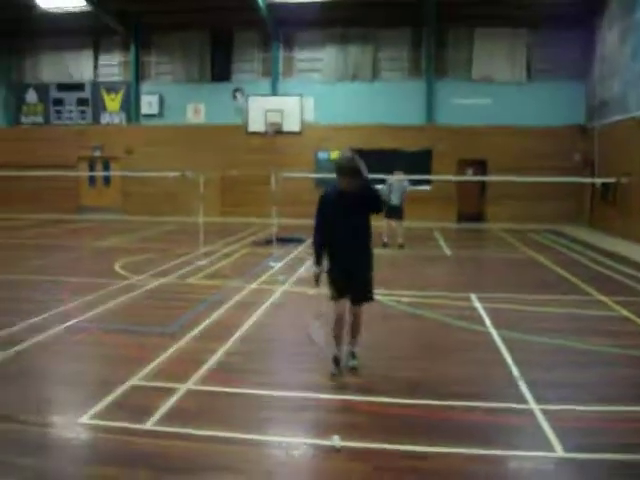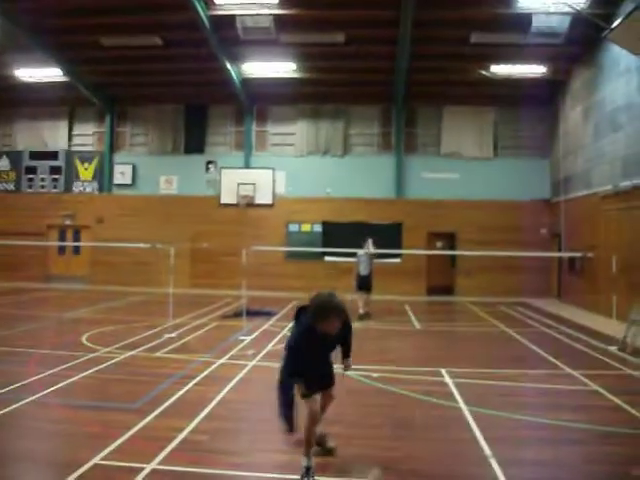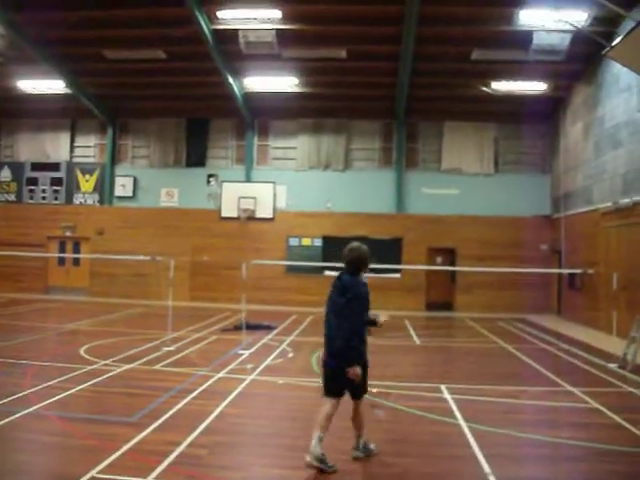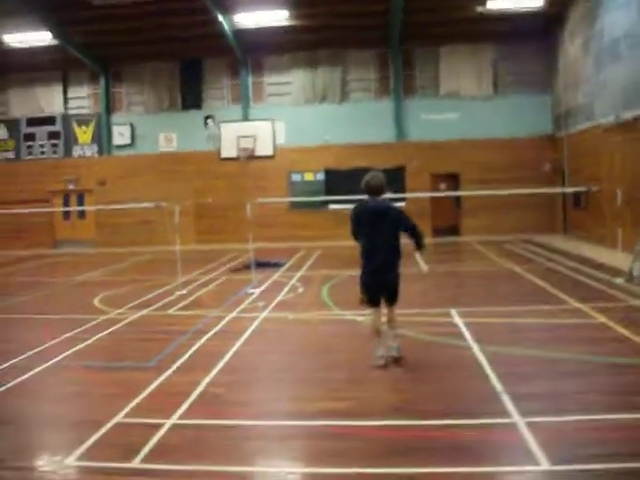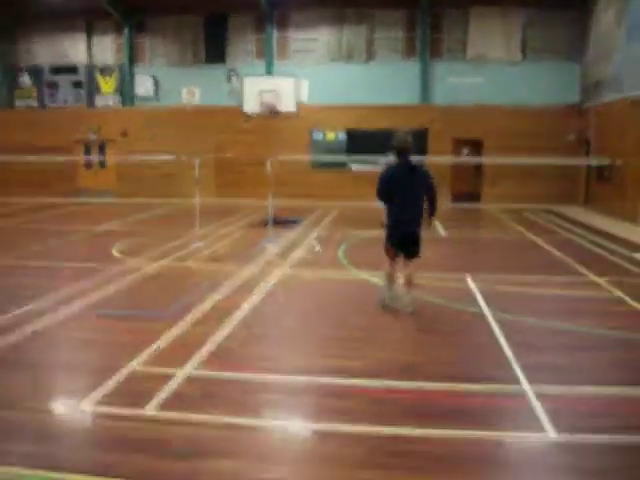
dt=1s
person 1, frame 1
left shoulder: (364, 194)
right shoulder: (327, 198)
left elbow: (379, 207)
right elbow: (320, 232)
left wrist: (365, 179)
right wrist: (318, 263)
left hip: (361, 261)
right hip: (337, 262)
left knee: (356, 310)
right knee: (340, 309)
left ankle: (352, 349)
right ankle: (337, 354)
person 1, frame 2
left shoulder: (340, 318)
right shoulder: (300, 335)
left elbow: (346, 333)
right elbow: (286, 381)
left wrist: (346, 356)
right wrist: (290, 427)
left hip: (322, 359)
right hip: (303, 367)
left knee: (328, 397)
right knee: (313, 411)
left ankle: (315, 435)
right ankle: (307, 465)
person 1, frame 3
left shoulder: (340, 284)
right shoulder: (359, 290)
right elbow: (353, 327)
left wrist: (373, 320)
right wrist: (354, 363)
left hip: (332, 355)
right hip: (351, 357)
left knee: (331, 402)
right knee: (357, 401)
left ankle: (315, 450)
right ankle: (360, 446)
person 1, frame 4
left shoulder: (358, 212)
right shoulder: (394, 212)
right elbow: (414, 231)
right wrist: (419, 245)
left hip: (369, 270)
right hip: (390, 269)
left knee: (375, 311)
right knee: (390, 308)
left ankle: (381, 354)
right ankle: (393, 347)
person 1, frame 5
left shoulder: (389, 173)
right shoulder: (421, 172)
left elbow: (381, 195)
right elbow: (431, 196)
right wrist: (431, 215)
left hip: (395, 224)
right hip: (413, 225)
left knee: (392, 261)
right knee: (408, 263)
left ankle: (389, 298)
right ankle: (407, 301)
